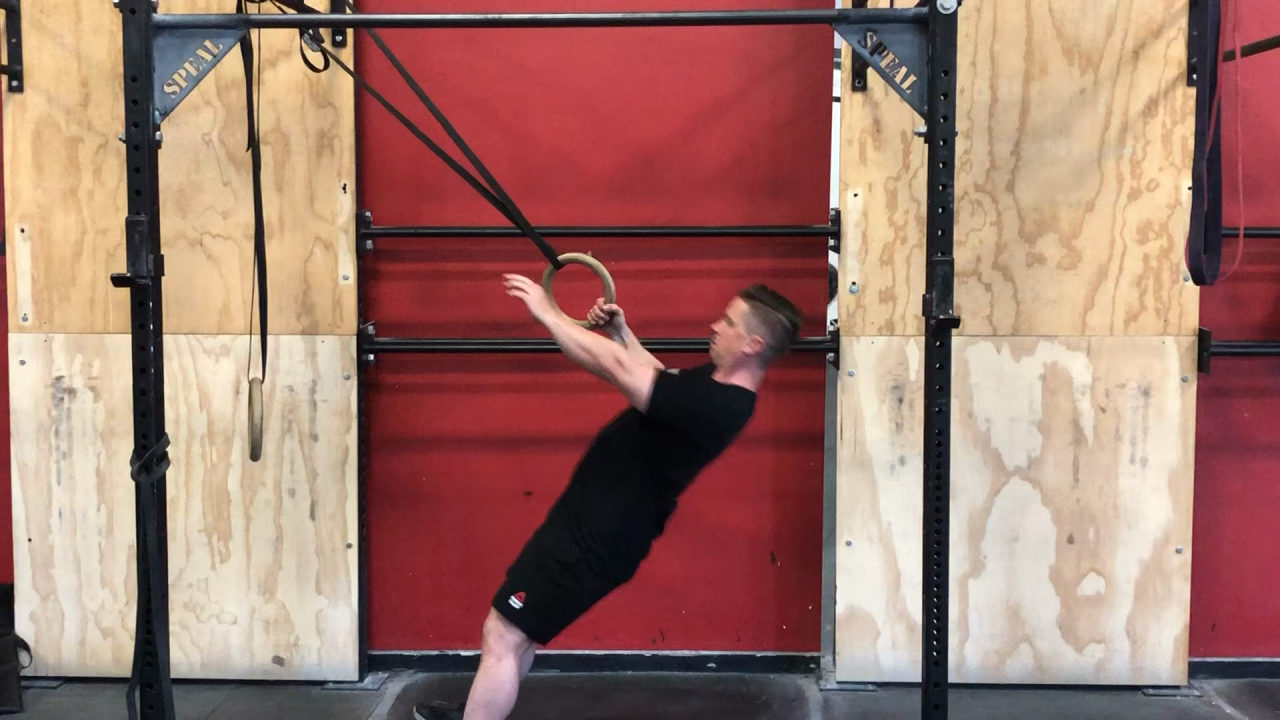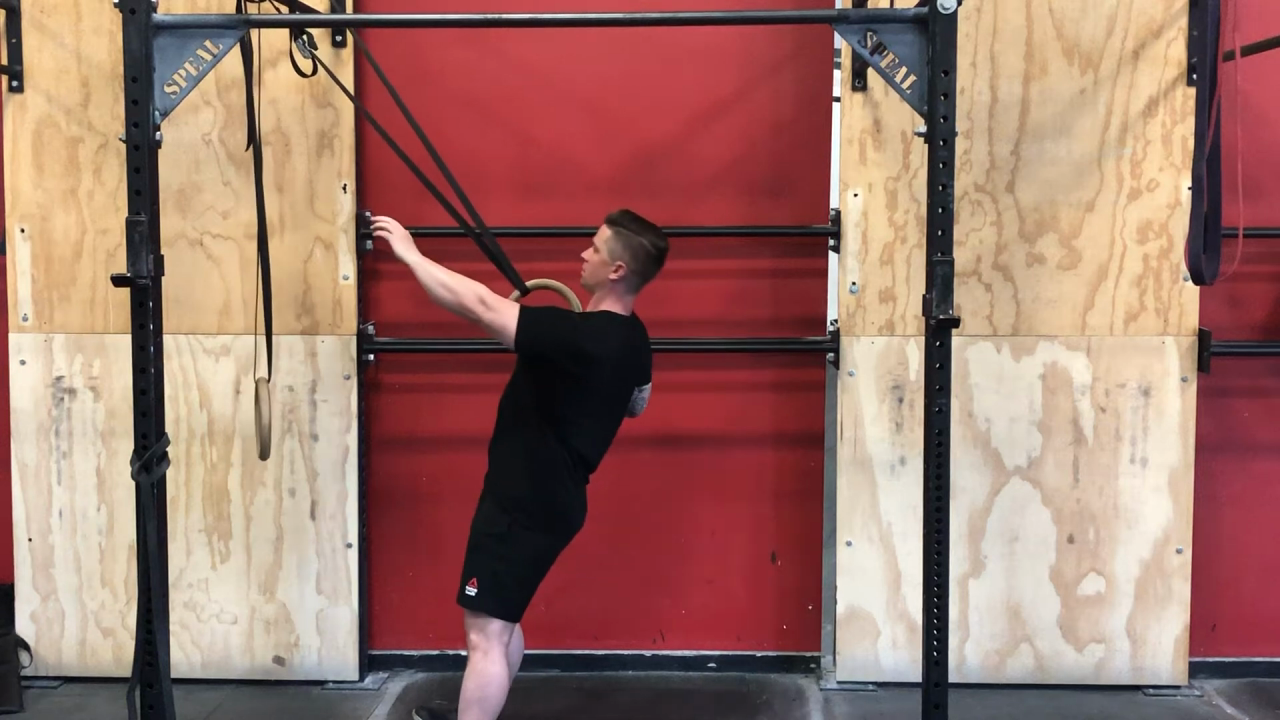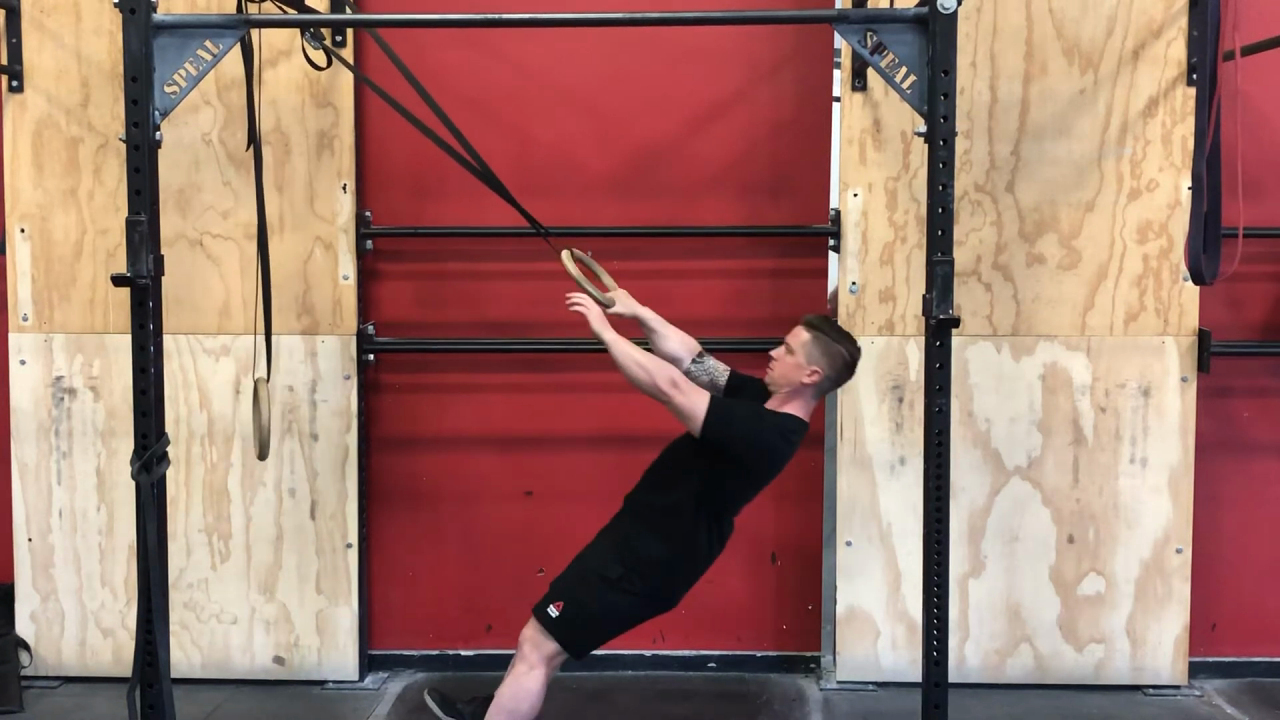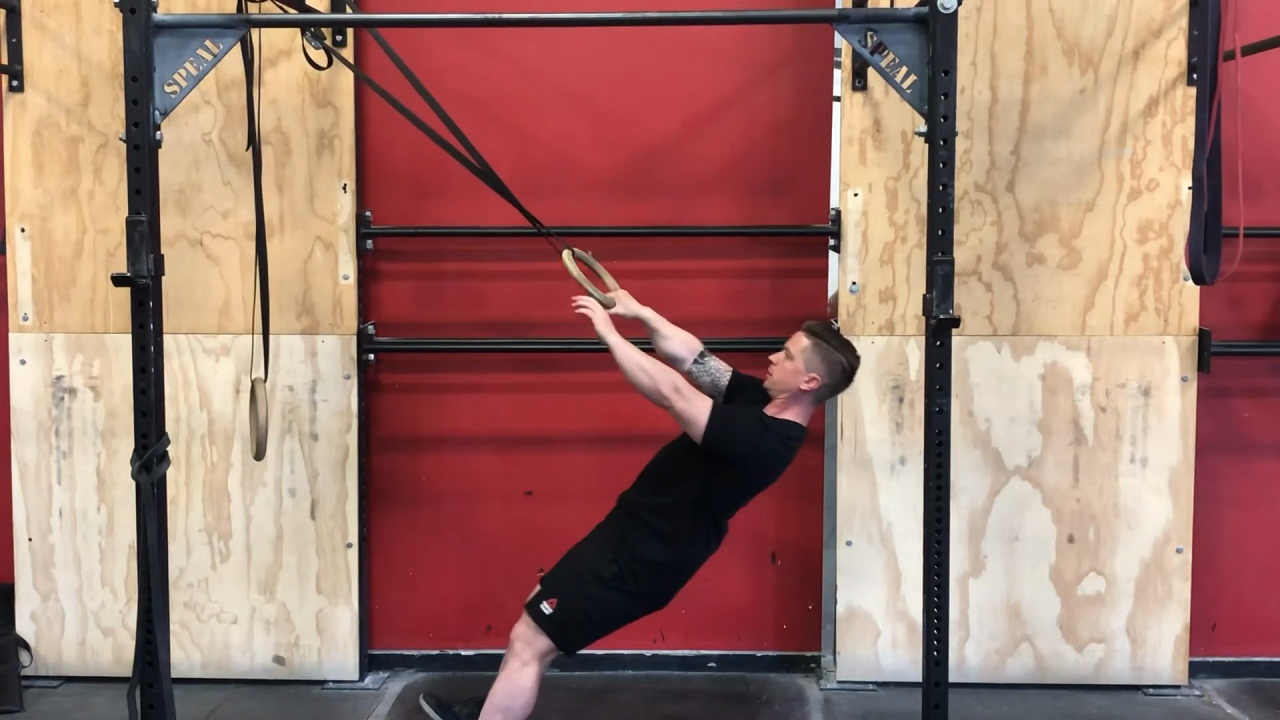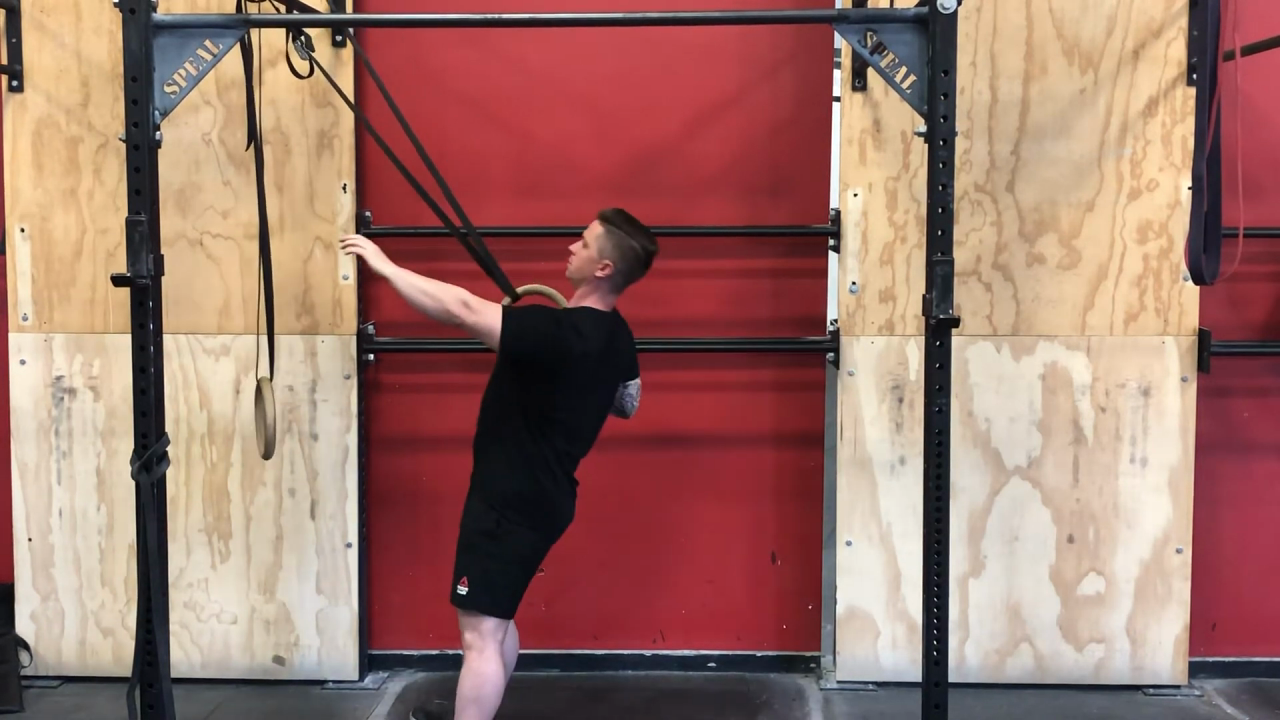
dt=1s
person 1, frame 1
left shoulder: (713, 407)
right shoulder: (718, 386)
left elbow: (618, 368)
right elbow: (656, 376)
left wrist: (547, 312)
right wrist: (620, 330)
left hip: (595, 537)
right hip: (593, 521)
left knee: (502, 637)
right knee: (516, 629)
person 1, frame 2
left shoulder: (580, 336)
right shoulder: (629, 338)
left elbow: (480, 305)
right elbow: (636, 404)
left wrist: (410, 254)
left hip: (526, 502)
right hip: (546, 496)
left knee: (486, 632)
right knee: (502, 621)
person 1, frame 3
left shoulder: (762, 434)
right shoulder: (764, 404)
left elbow: (671, 387)
right elbow: (691, 360)
left wrist: (604, 330)
right wrist: (639, 313)
left hip: (646, 560)
right hip: (644, 541)
left knee: (537, 646)
right knee: (547, 624)
person 1, frame 4
left shoulder: (765, 440)
right shoulder: (761, 404)
left elbow: (673, 393)
right elbow: (694, 359)
left wrist: (610, 334)
right wrist: (640, 313)
left hip: (642, 556)
right hip: (636, 533)
left knee: (528, 643)
right knee: (537, 617)
person 1, frame 5
left shoulder: (562, 334)
right shoulder: (613, 335)
left elbow: (462, 309)
right elbow: (627, 404)
left wrist: (385, 265)
left hip: (513, 501)
right hip: (534, 495)
left knee: (480, 633)
right knee: (497, 621)
